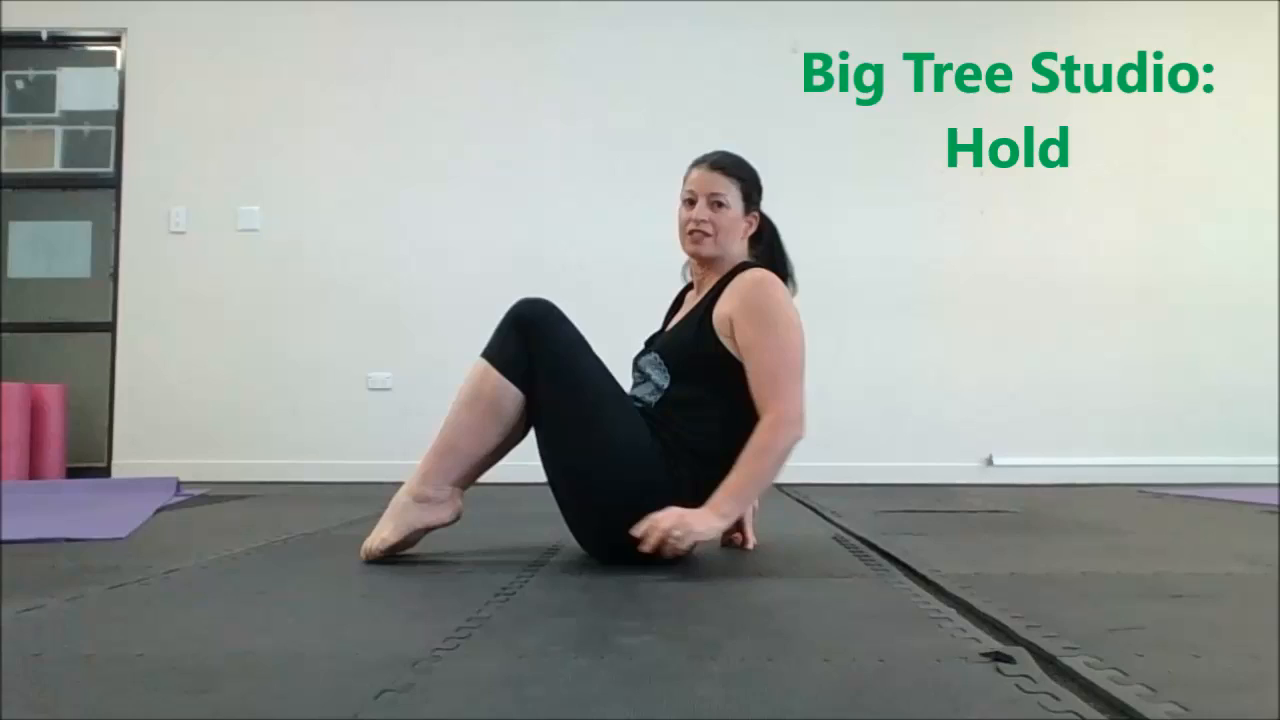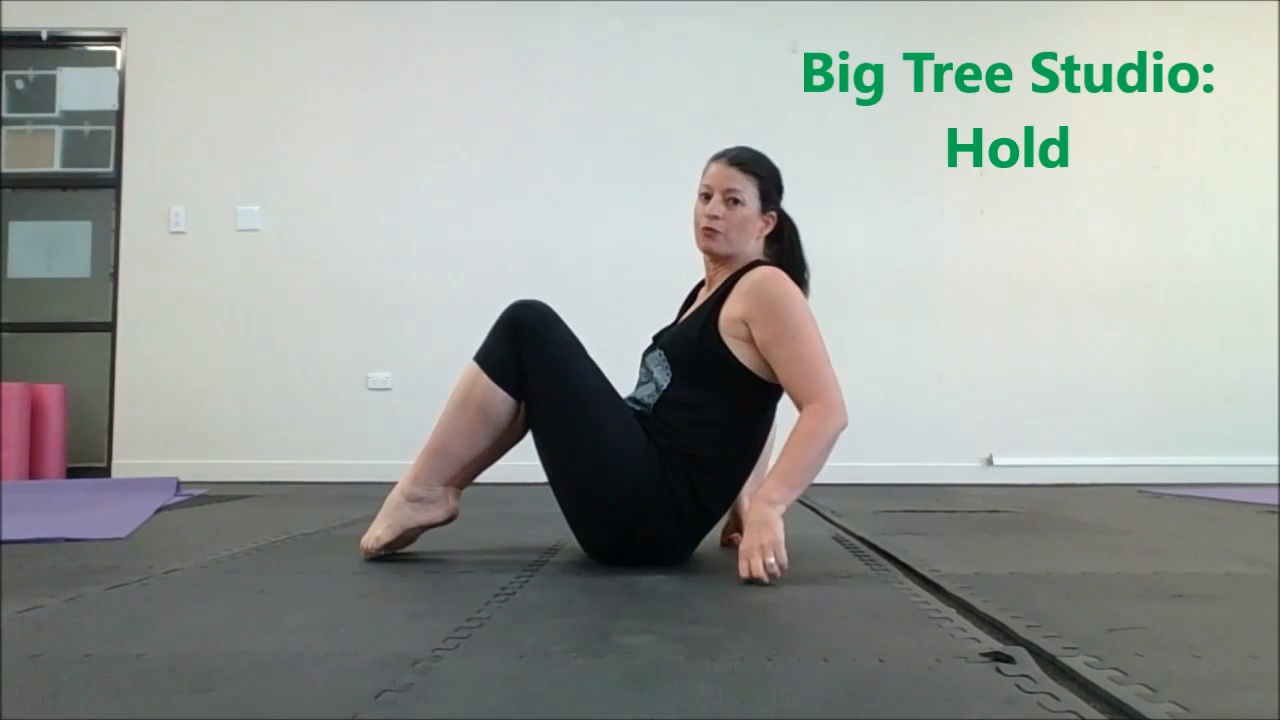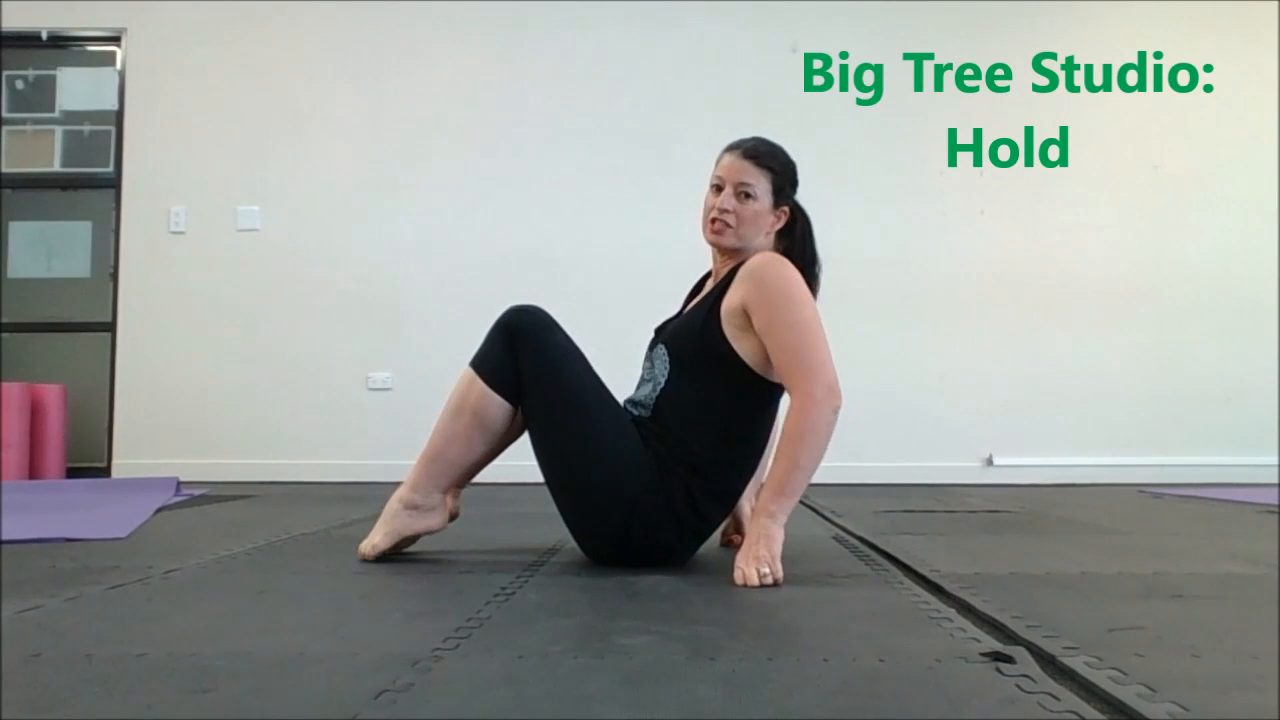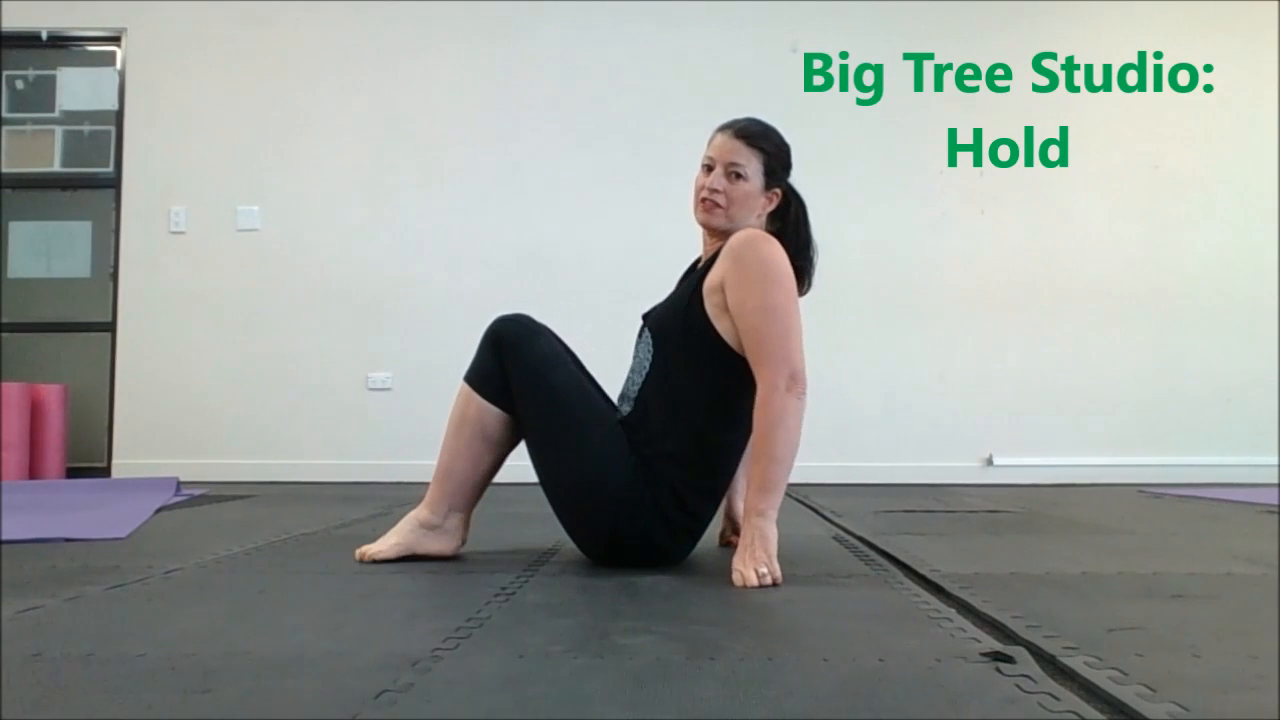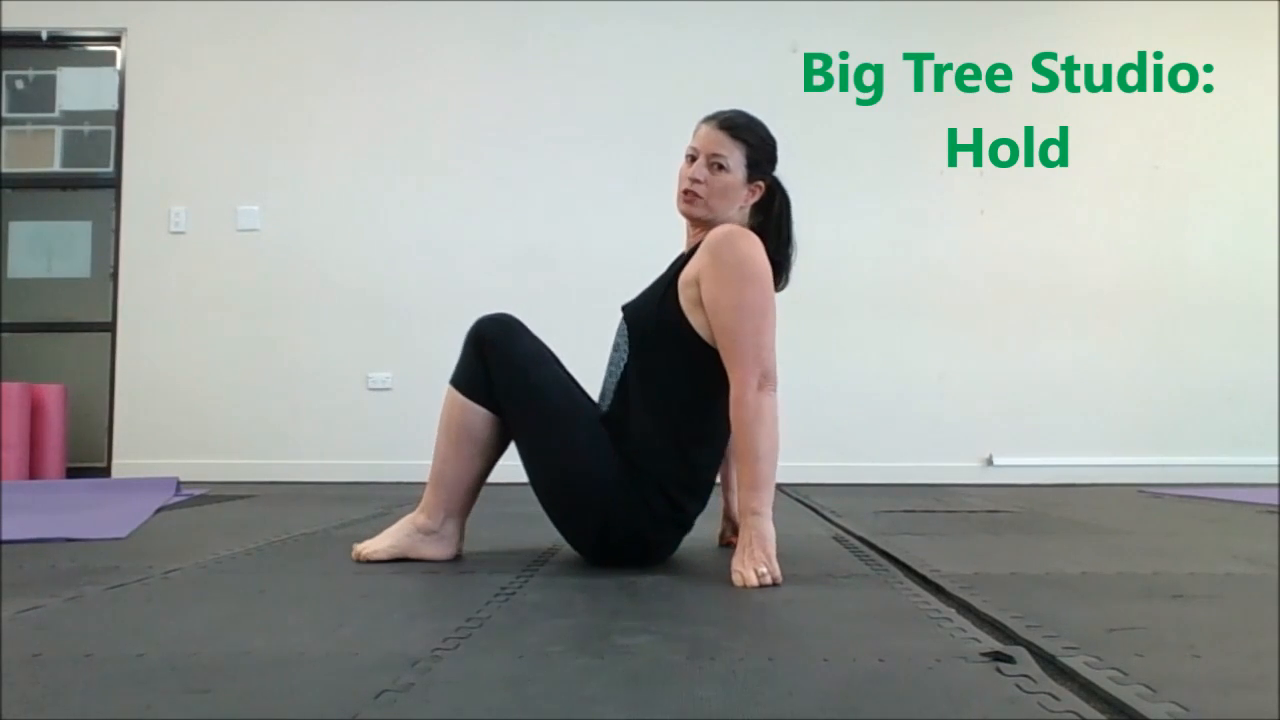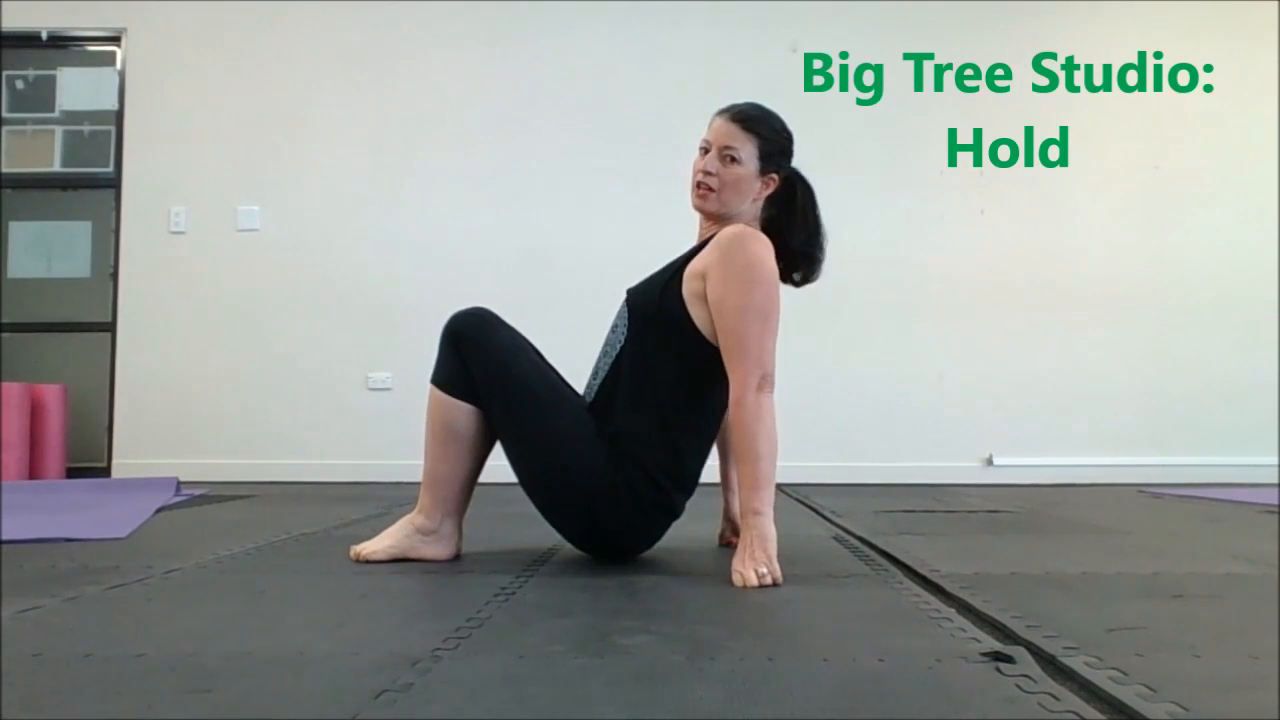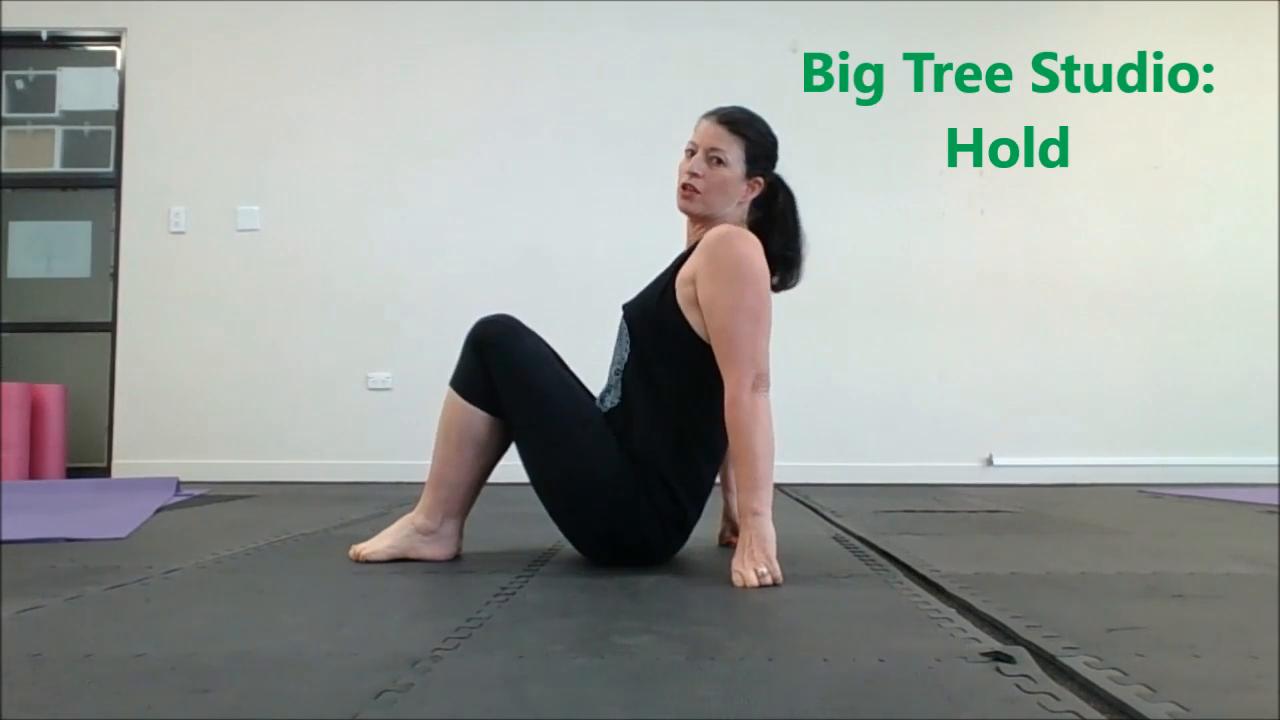
dt=0.3s
person 1, frame 1
left shoulder: (757, 291)
right shoulder: (689, 298)
left elbow: (785, 419)
left wrist: (713, 514)
right wrist: (728, 505)
left hip: (649, 504)
right hip: (630, 501)
left knee: (534, 323)
left ankle: (428, 494)
right ankle: (438, 490)
person 1, frame 2
left shoulder: (766, 290)
right shoulder: (708, 293)
left elbow: (827, 410)
right elbow: (739, 405)
left wrist: (767, 509)
right wrist: (742, 505)
left hip: (648, 512)
right hip: (639, 505)
left knee: (527, 327)
left ankle: (422, 493)
right ankle: (437, 490)
person 1, frame 3
left shoulder: (769, 277)
right shoulder: (716, 283)
left elbow: (820, 397)
right elbow: (745, 400)
left wrist: (768, 522)
right wrist: (738, 503)
left hip: (649, 515)
right hip: (641, 508)
left knee: (524, 331)
right knee: (528, 340)
left ankle: (421, 502)
right ankle: (435, 491)
person 1, frame 4
left shoulder: (754, 253)
right shoulder: (711, 266)
left elbow: (785, 385)
right elbow: (727, 391)
left wrist: (761, 523)
right wrist: (735, 504)
left hip: (644, 516)
right hip: (642, 507)
left knee: (513, 343)
right knee: (520, 343)
left ankle: (438, 521)
right ankle: (444, 517)
person 1, frame 5
left shoulder: (731, 249)
right shoulder: (704, 257)
left elbow: (755, 386)
right elbow: (714, 393)
left wrist: (757, 524)
right wrist: (733, 507)
left hip: (627, 513)
right hip: (630, 504)
left knee: (495, 340)
right knee: (501, 345)
left ankle: (435, 528)
right ankle: (440, 523)
person 1, frame 6
left shoulder: (742, 251)
right shoulder: (714, 255)
left elbow: (753, 388)
right elbow: (724, 393)
left wrist: (759, 526)
right wrist: (733, 508)
left hip: (615, 500)
right hip: (621, 495)
left knee: (471, 334)
right knee: (478, 338)
left ankle: (432, 528)
right ankle: (436, 524)
person 1, frame 7
left shoulder: (730, 248)
right shoulder: (705, 257)
left elbow: (749, 387)
right elbow: (712, 395)
left wrist: (757, 525)
right wrist: (733, 509)
left hip: (635, 512)
right hip: (635, 504)
left knee: (497, 342)
right knee: (501, 347)
left ankle: (432, 528)
right ankle: (439, 523)
